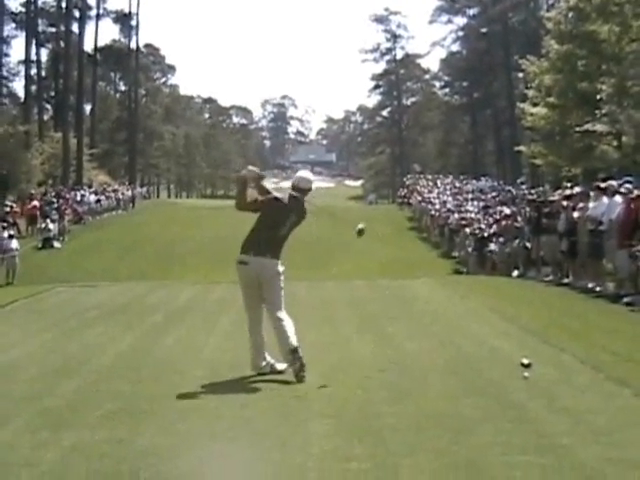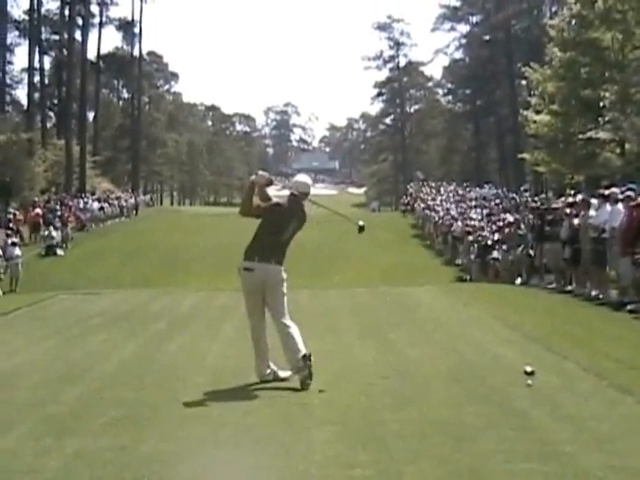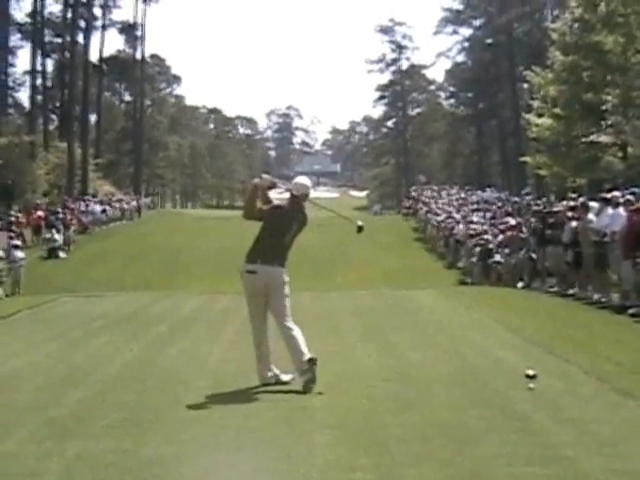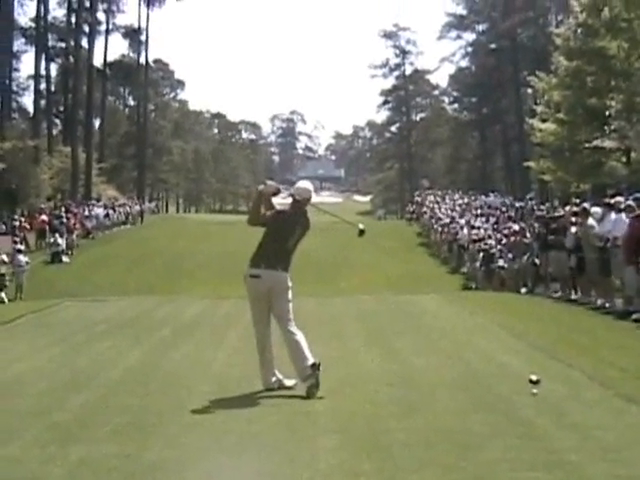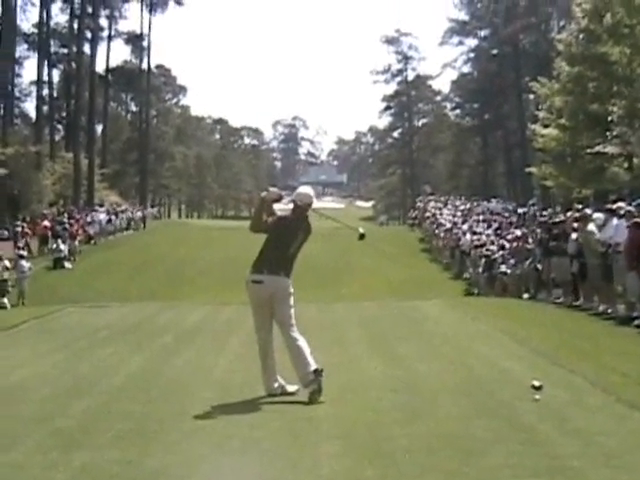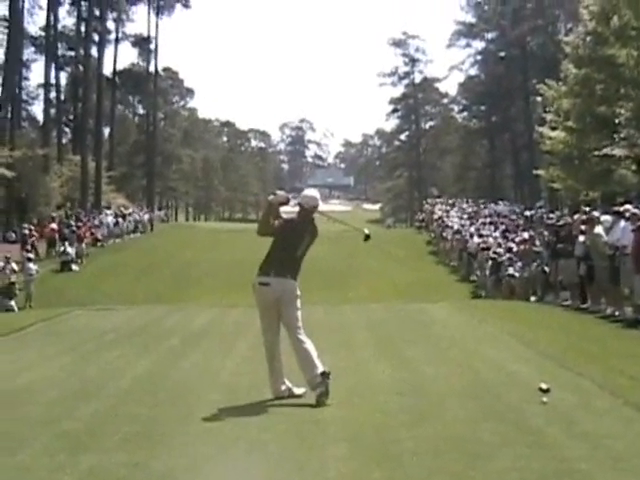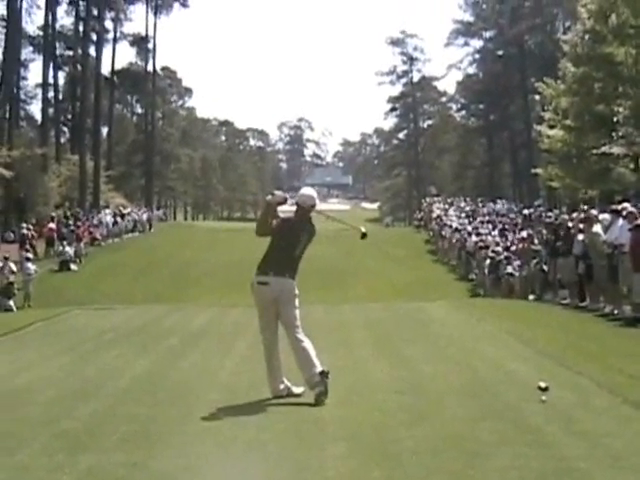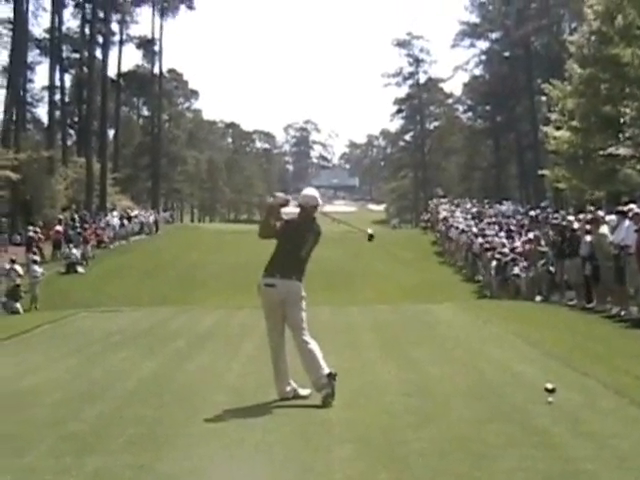
dt=0.2s
person 1, frame 1
left shoulder: (276, 202)
right shoulder: (301, 211)
left elbow: (241, 205)
left wrist: (244, 180)
right wrist: (255, 181)
left hip: (247, 261)
right hip: (270, 264)
left knee: (254, 315)
right knee: (277, 312)
left ankle: (262, 362)
right ankle: (292, 350)
person 1, frame 2
left shoulder: (278, 208)
right shoulder: (301, 216)
left elbow: (245, 211)
left wrist: (253, 184)
right wrist: (261, 187)
left hip: (252, 267)
right hip: (274, 270)
left knee: (257, 322)
right knee: (282, 319)
left ankle: (265, 370)
right ankle: (301, 359)
person 1, frame 3
left shoulder: (279, 210)
right shoulder: (302, 217)
left elbow: (248, 213)
left wrist: (256, 187)
right wrist: (263, 191)
left hip: (254, 270)
right hip: (276, 272)
left knee: (258, 325)
right knee: (285, 321)
left ankle: (267, 373)
right ankle: (305, 363)
person 1, frame 4
left shoulder: (283, 215)
right shoulder: (304, 222)
left elbow: (253, 220)
left wrist: (262, 193)
right wrist: (266, 197)
left hip: (257, 274)
right hip: (280, 277)
left knee: (262, 329)
right knee: (288, 326)
left ankle: (270, 378)
right ankle: (309, 368)
person 1, frame 5
left shoulder: (284, 221)
right shoulder: (306, 227)
left elbow: (255, 227)
left wrist: (264, 200)
right wrist: (268, 204)
left hip: (259, 280)
right hip: (281, 282)
left knee: (264, 335)
right knee: (290, 332)
left ankle: (273, 384)
right ankle: (311, 374)
person 1, frame 6
left shoulder: (291, 223)
right shoulder: (312, 230)
left elbow: (262, 230)
left wrist: (272, 204)
right wrist: (275, 208)
left hip: (266, 282)
right hip: (288, 285)
left knee: (271, 338)
right knee: (297, 334)
left ankle: (280, 387)
right ankle: (318, 377)
person 1, frame 7
left shoulder: (288, 223)
right shoulder: (310, 229)
left elbow: (261, 231)
left wrist: (270, 204)
right wrist: (273, 208)
left hip: (264, 282)
right hip: (287, 284)
left knee: (269, 337)
right knee: (296, 334)
left ankle: (279, 386)
right ankle: (317, 377)
person 1, frame 8
left shoulder: (292, 224)
right shoulder: (316, 230)
left elbow: (264, 233)
left wrist: (272, 206)
right wrist: (276, 210)
left hip: (272, 284)
right hip: (294, 286)
left knee: (276, 339)
right knee: (302, 336)
left ankle: (285, 388)
right ankle: (324, 379)
